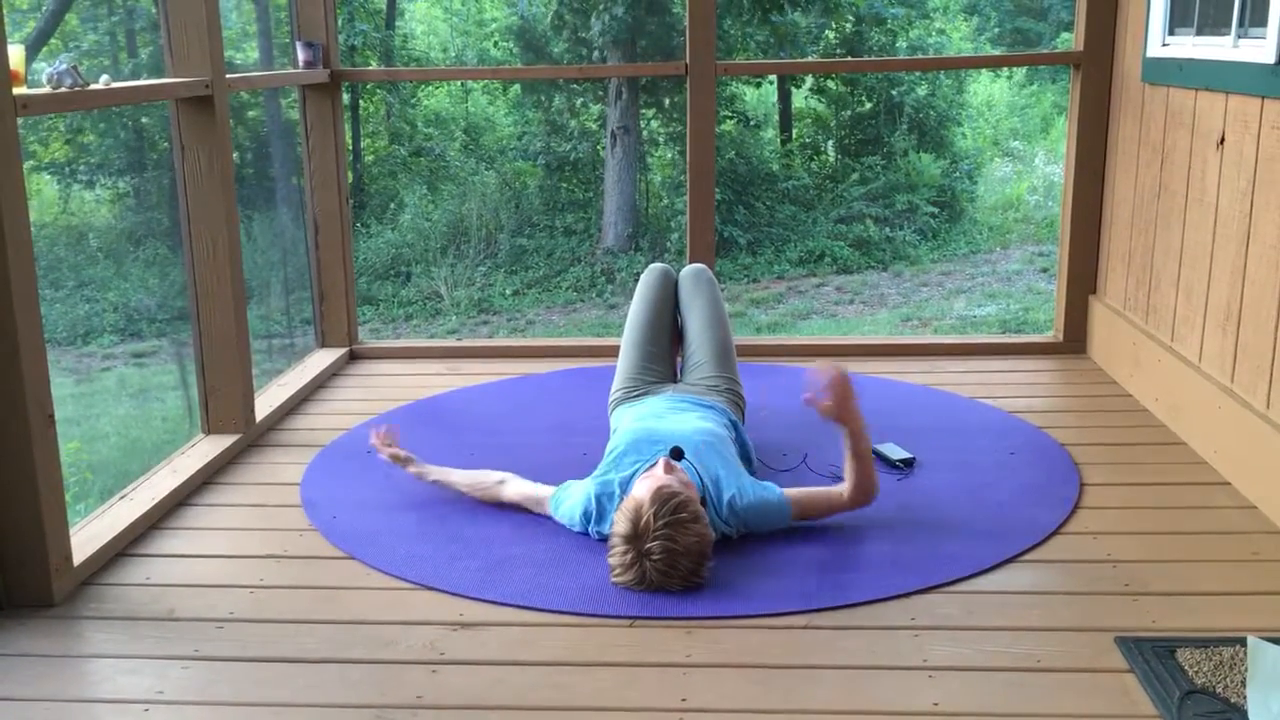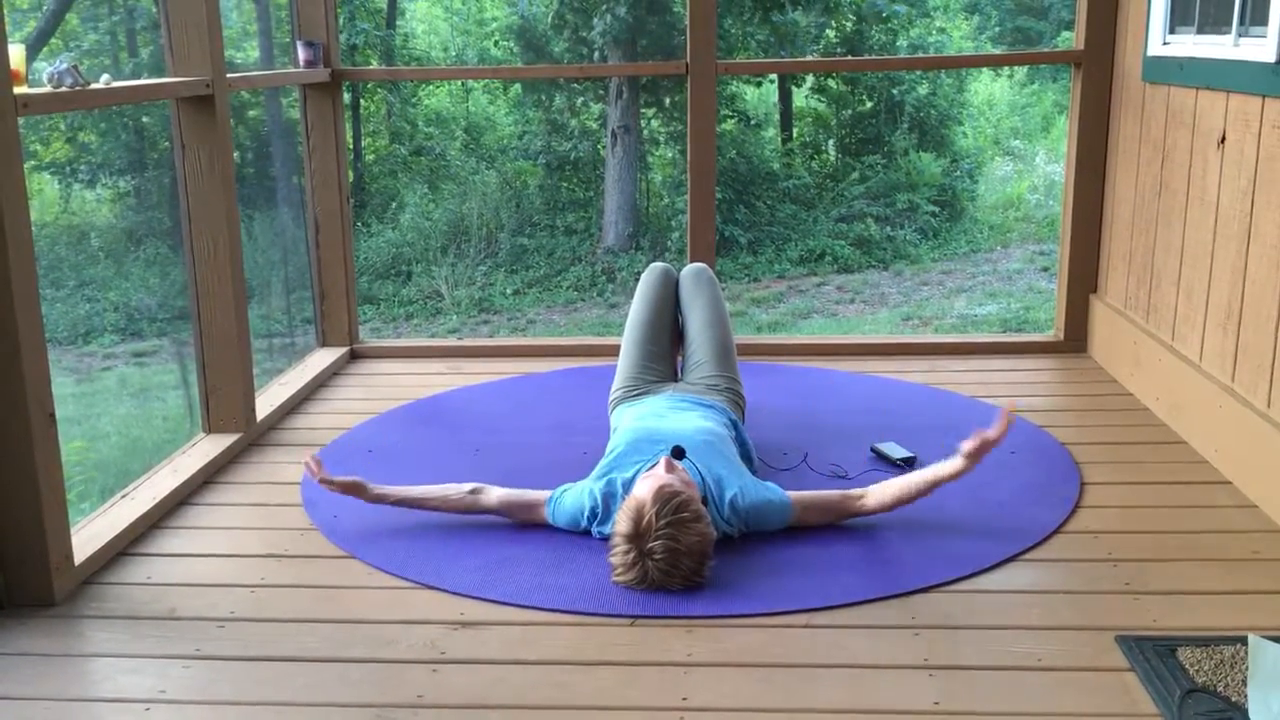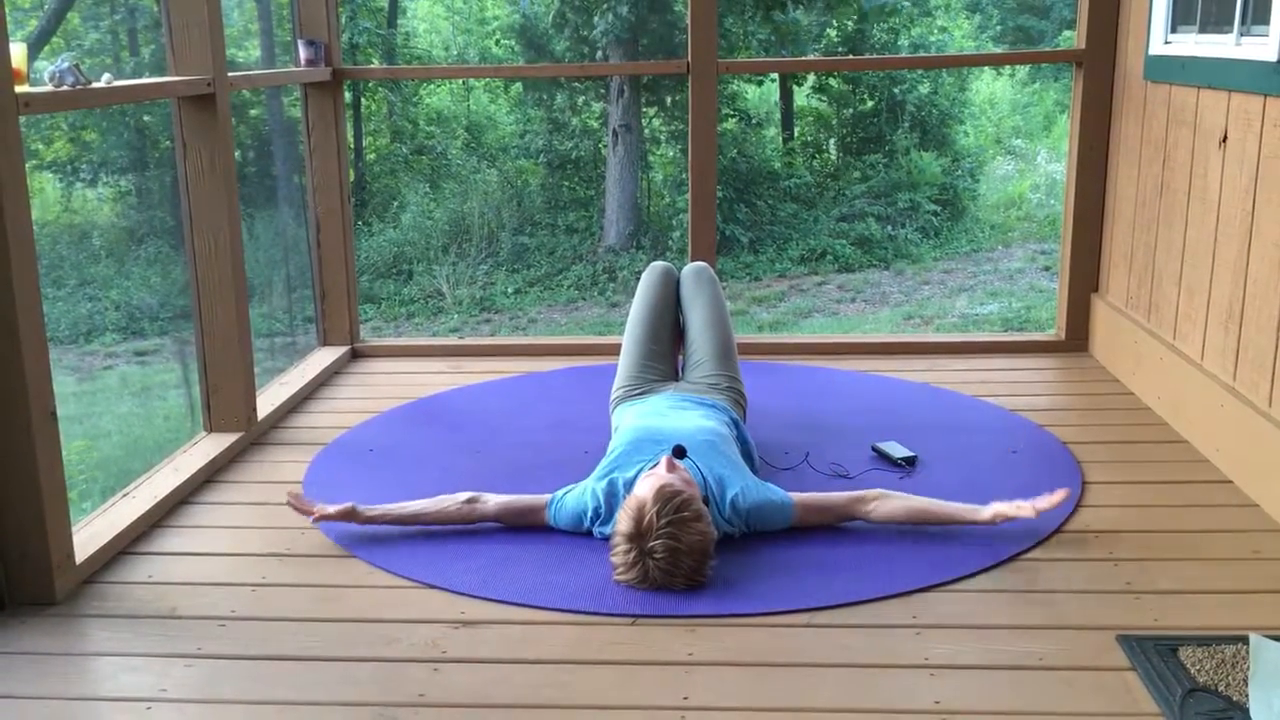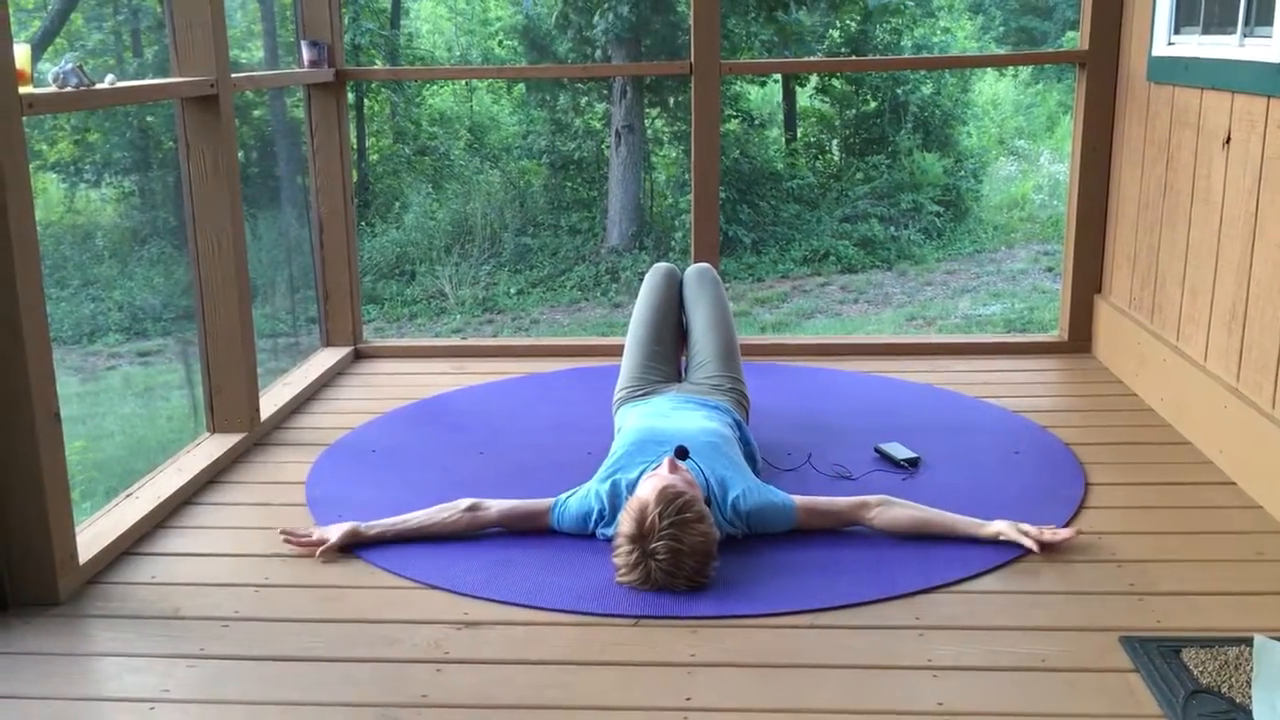
dt=0.3s
person 1, frame 1
left shoulder: (594, 508)
right shoulder: (737, 506)
left elbow: (506, 486)
right elbow: (859, 493)
left wrist: (416, 464)
right wrist: (847, 418)
left hip: (637, 405)
right hip: (713, 408)
left knee: (659, 276)
right knee: (696, 277)
person 1, frame 2
left shoulder: (596, 508)
right shoulder: (736, 506)
left elbow: (483, 497)
right elbow: (858, 500)
left wrist: (371, 490)
right wrist: (958, 462)
left hip: (636, 403)
right hip: (712, 406)
left knee: (659, 275)
right knee: (698, 274)
left ankle: (671, 276)
person 1, frame 3
left shoulder: (597, 504)
right shoulder: (737, 505)
left elbow: (479, 504)
right elbow: (867, 503)
left wrist: (361, 514)
right wrist: (989, 510)
left hip: (639, 400)
right hip: (712, 404)
left knee: (660, 275)
right knee: (697, 274)
left ankle: (676, 288)
right ankle: (689, 286)
person 1, frame 4
left shoulder: (600, 508)
right shoulder: (739, 505)
left elbow: (480, 511)
right elbow: (868, 509)
left wrist: (359, 529)
right wrist: (991, 526)
left hip: (643, 403)
right hip: (715, 405)
left knee: (663, 274)
right knee: (701, 274)
right ankle: (695, 276)
